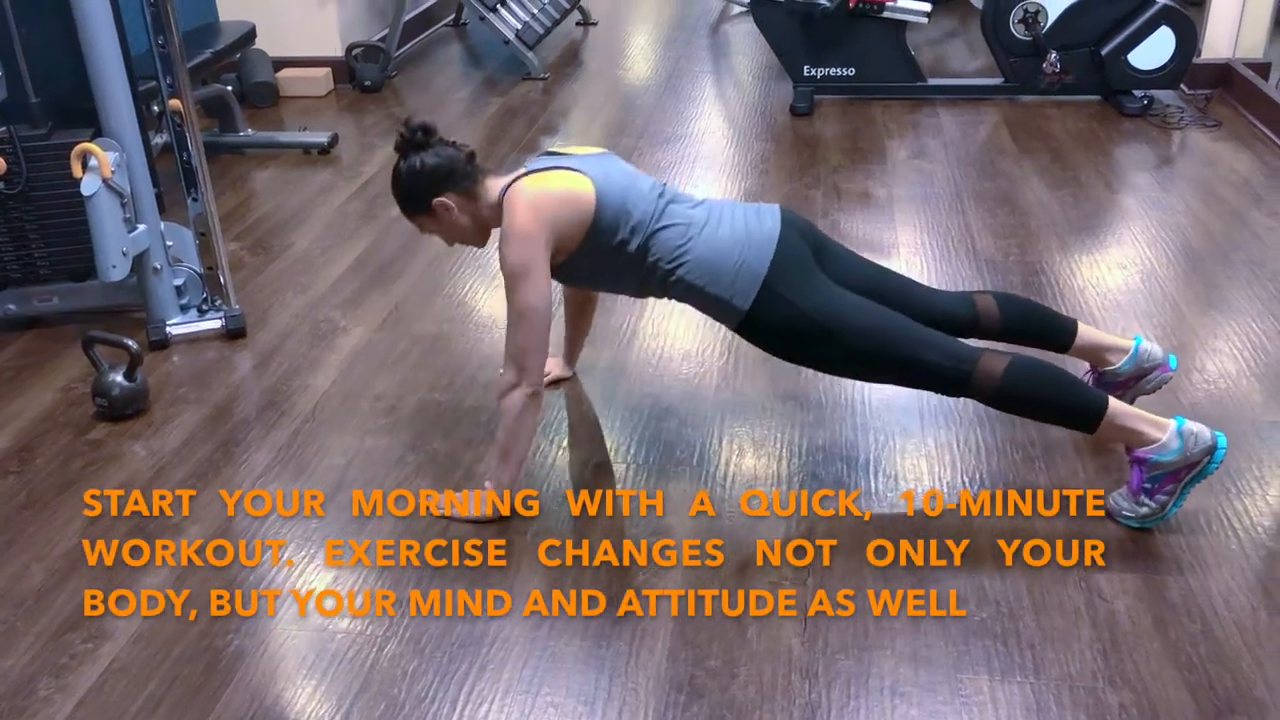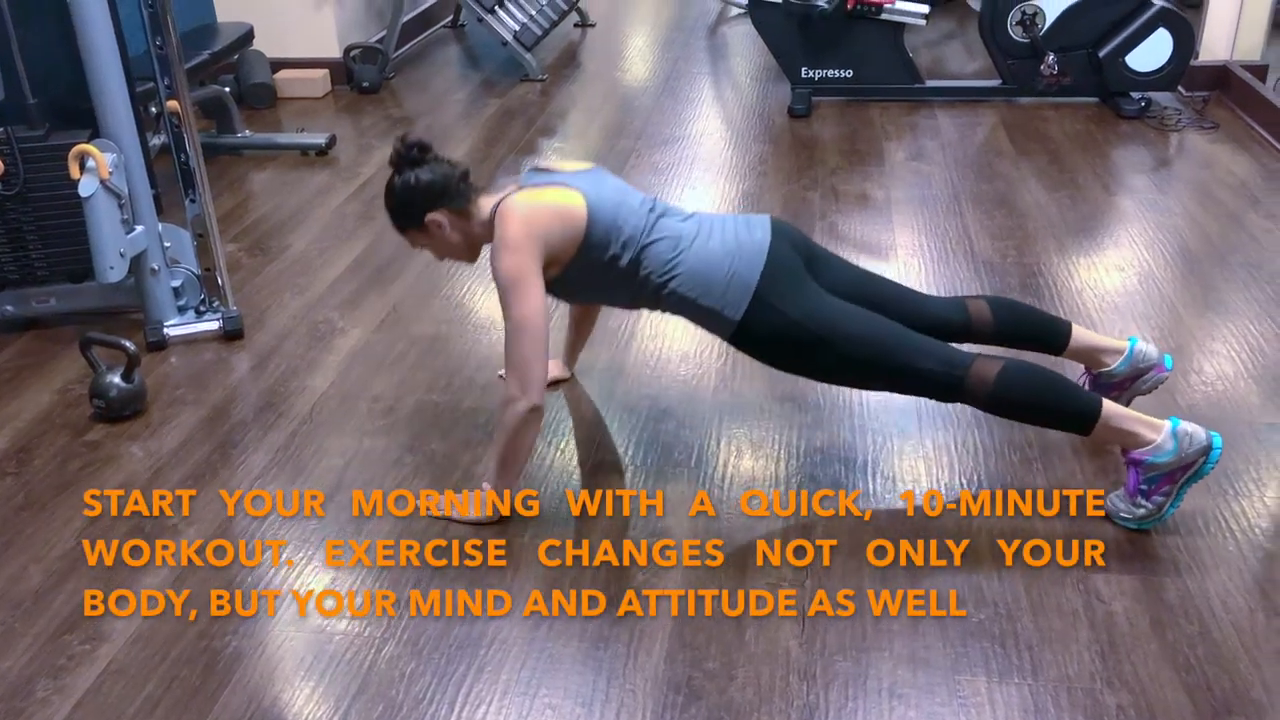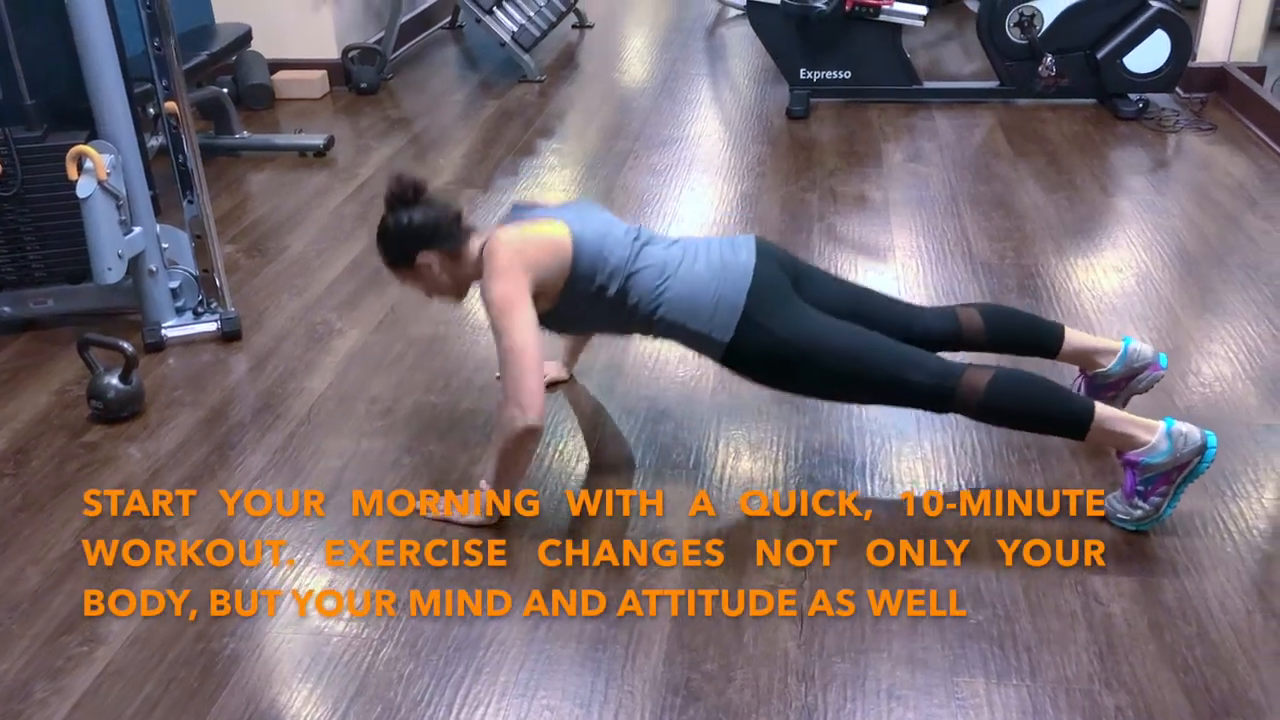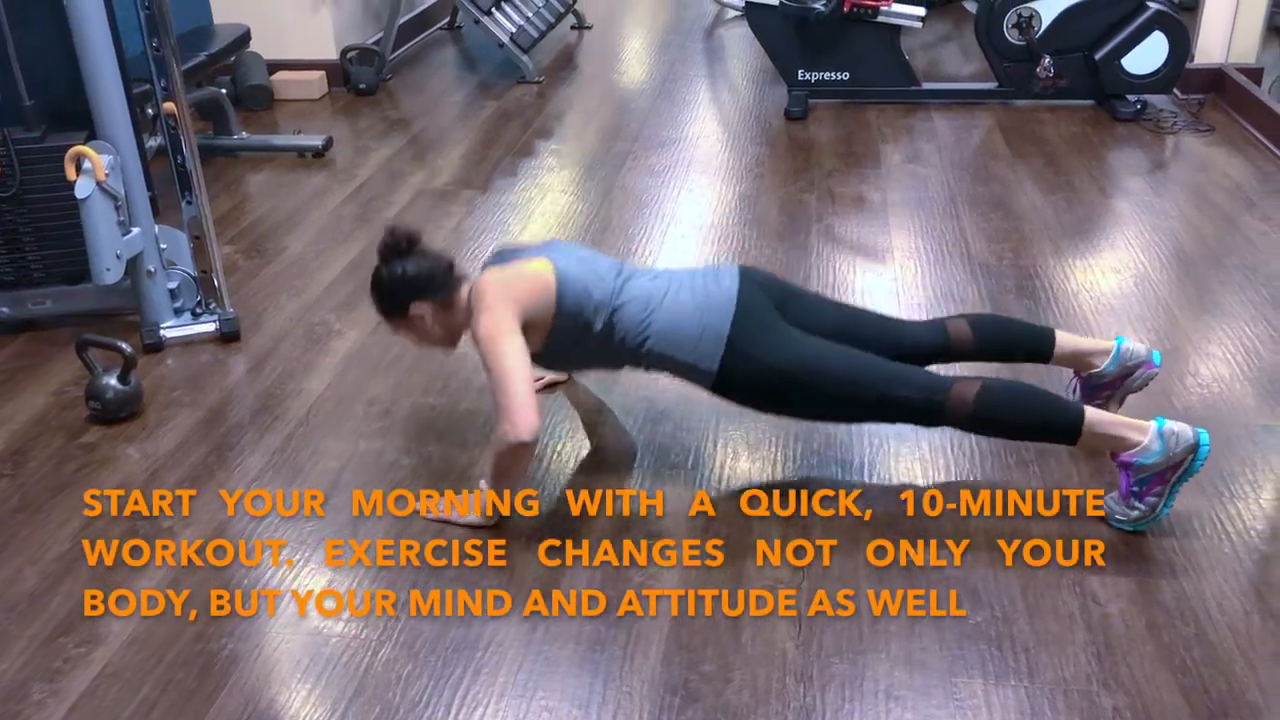
dt=0.1s
person 1, frame 1
left shoulder: (520, 223)
right shoulder: (547, 170)
left elbow: (522, 385)
left wrist: (495, 495)
right wrist: (570, 358)
left hip: (755, 288)
right hip: (765, 234)
left knee: (949, 365)
right knee: (947, 311)
left ankle: (1167, 440)
right ankle: (1124, 354)
person 1, frame 2
left shoulder: (512, 237)
right shoulder: (539, 183)
left elbow: (523, 398)
left wrist: (493, 498)
right wrist: (570, 361)
left hip: (746, 300)
right hip: (757, 245)
left knee: (940, 371)
right knee: (940, 317)
left ankle: (1161, 442)
right ankle: (1119, 356)
person 1, frame 3
left shoulder: (500, 270)
right shoulder: (524, 224)
left elbow: (525, 414)
left wrist: (495, 499)
right wrist: (569, 353)
left hip: (742, 321)
right hip: (743, 265)
left knee: (930, 381)
right knee: (929, 329)
left ankle: (1157, 439)
right ankle: (1111, 355)
person 1, frame 4
left shoulder: (487, 308)
right shoulder: (514, 264)
left elbow: (520, 433)
left wrist: (490, 503)
right wrist: (559, 364)
left hip: (728, 349)
right hip: (730, 292)
left knee: (917, 395)
right knee: (918, 342)
left ankle: (1146, 442)
right ankle: (1104, 355)
